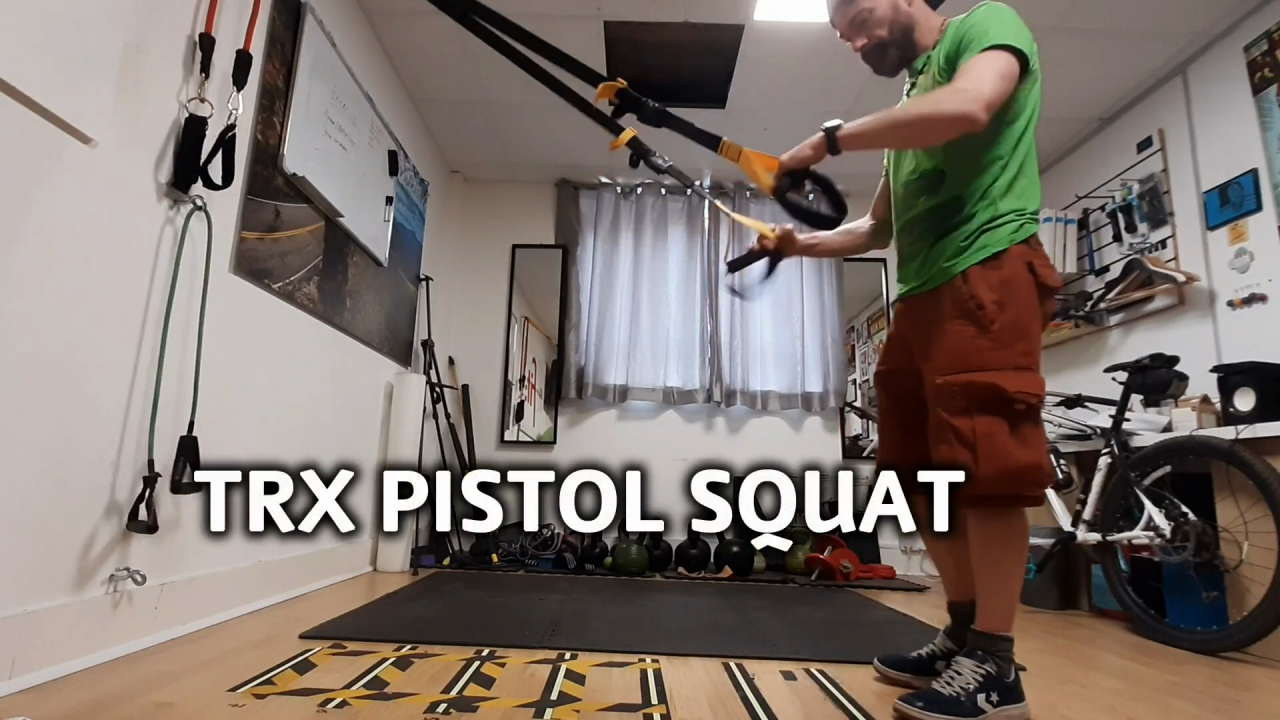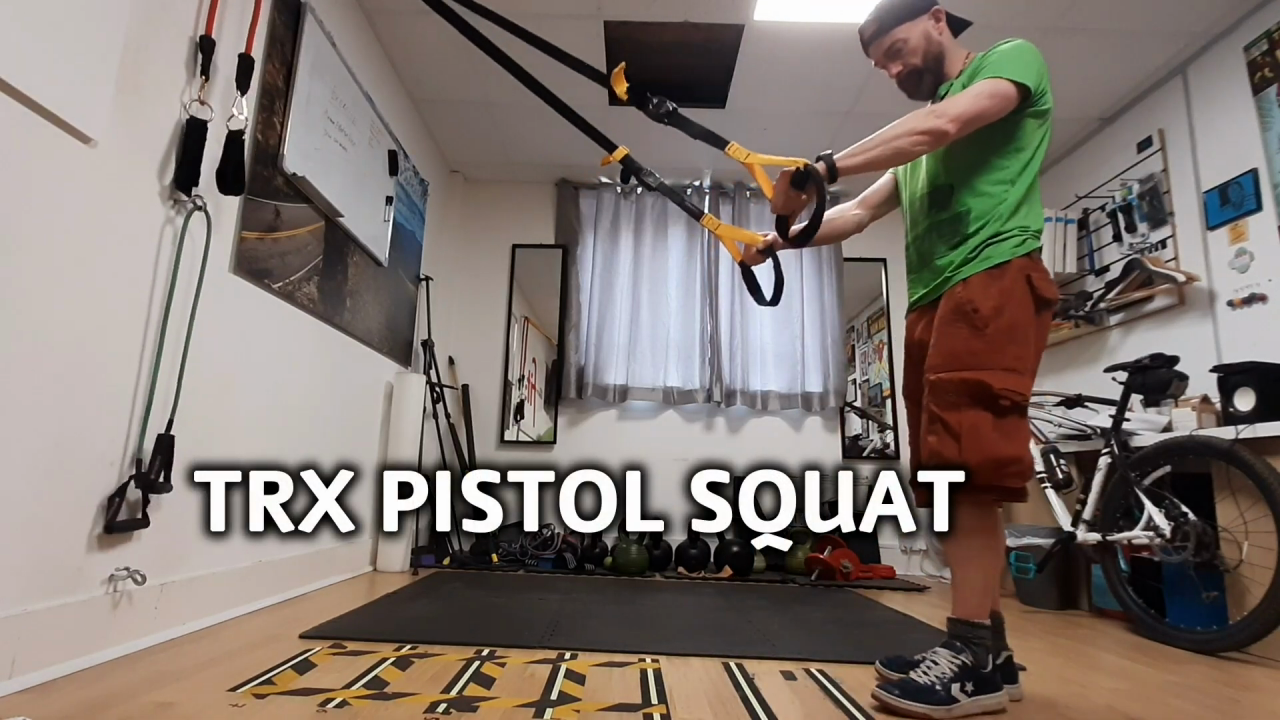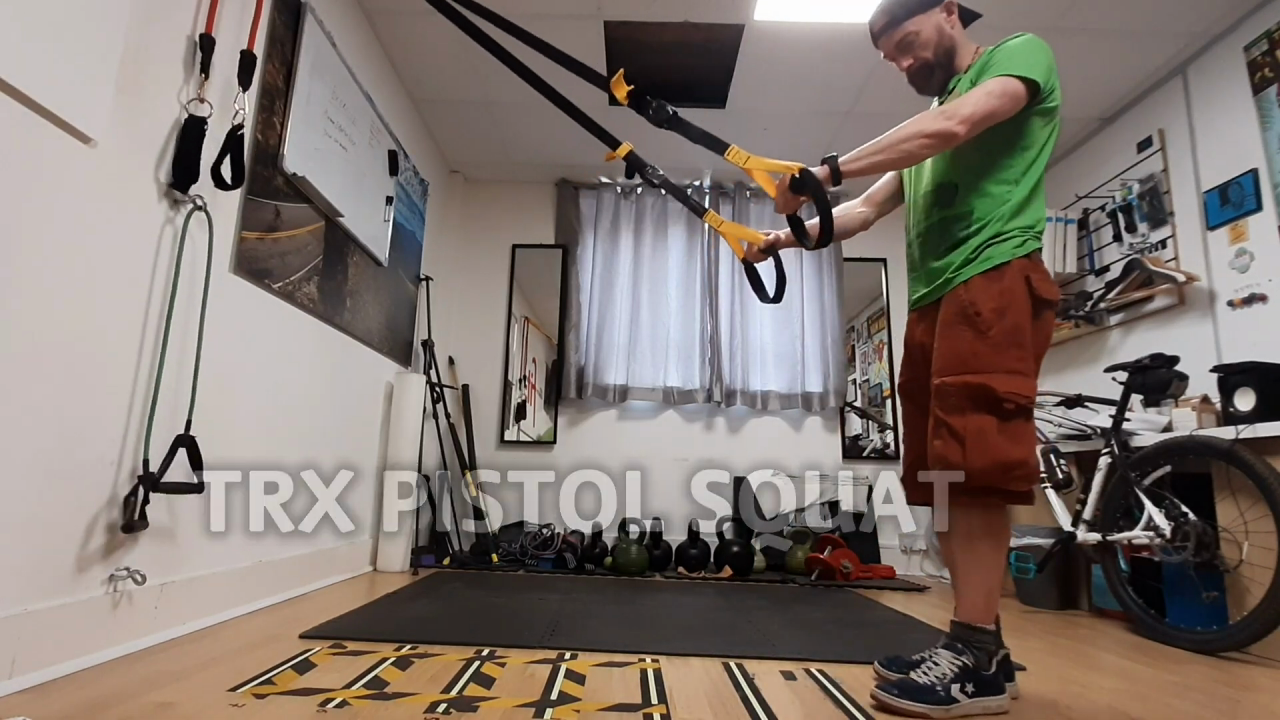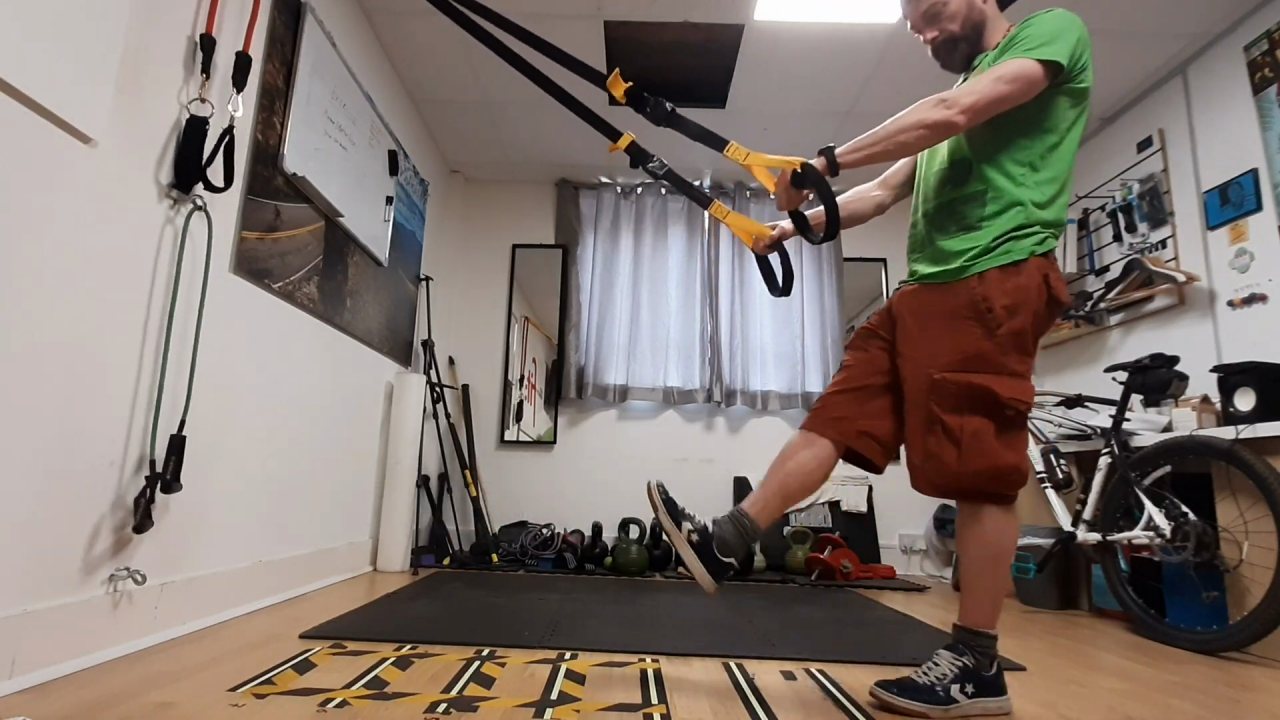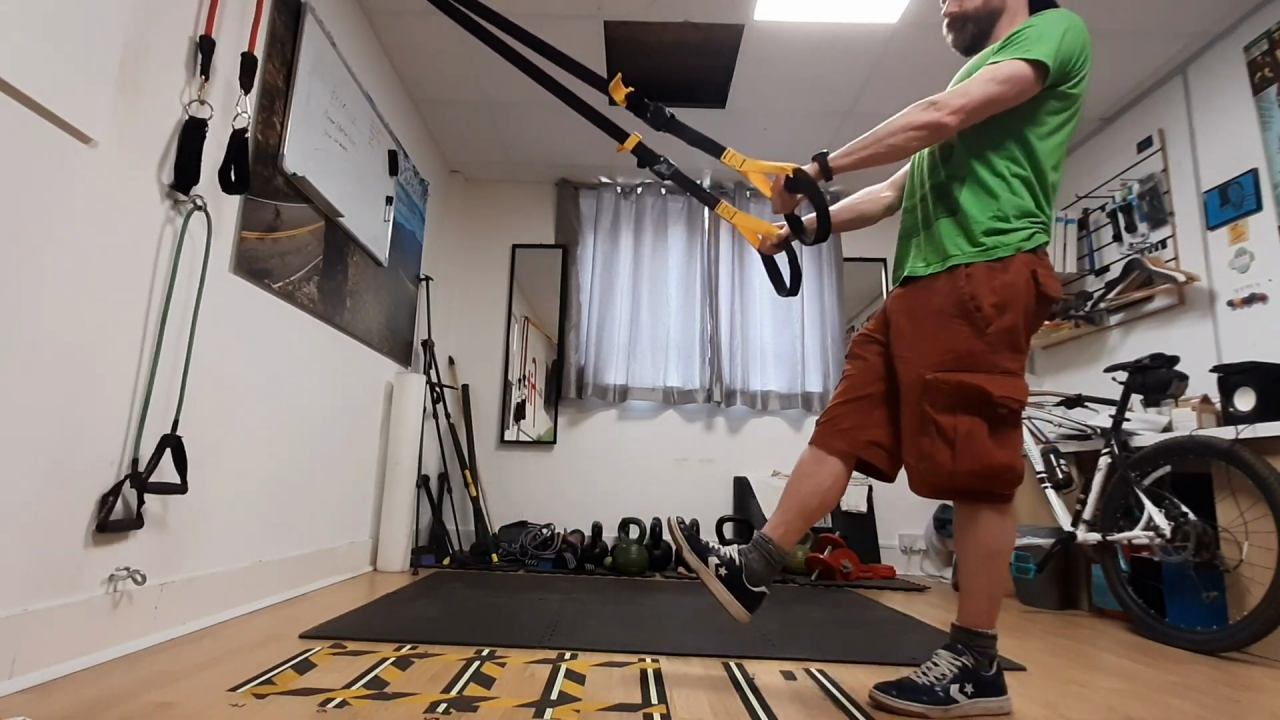
dt=1s
person 1, frame 1
right shoulder: (907, 124)
left elbow: (965, 108)
right elbow: (876, 229)
left wrist: (831, 138)
right wrist: (798, 240)
left hip: (986, 279)
right hip: (920, 296)
left knee: (985, 471)
right knee: (926, 474)
right ankle: (964, 639)
person 1, frame 2
left shoulder: (1013, 59)
right shoulder: (919, 134)
left elbow: (941, 126)
right elbow: (860, 212)
left wrist: (823, 167)
right wrist: (781, 240)
left hip: (991, 285)
right hip: (933, 303)
left knee: (972, 462)
right knee: (947, 473)
left ankle: (973, 657)
right ankle: (985, 646)
person 1, frame 3
right shoulder: (926, 125)
left elbow: (952, 126)
right elbow: (866, 210)
left wrist: (829, 169)
right wrist: (788, 236)
left hip: (995, 285)
right hip: (933, 304)
left knee: (973, 468)
right knee: (942, 477)
left ankle: (975, 662)
right ankle: (976, 645)
person 1, frame 4
right shoulder: (958, 93)
left elbow: (952, 113)
right elbow: (884, 192)
left wrist: (823, 162)
right wrist: (797, 224)
left hip: (994, 284)
right hip: (923, 291)
left knee: (979, 472)
right knee: (831, 420)
right ankle: (721, 544)
person 1, frame 5
right shoulder: (972, 77)
left elbow: (939, 118)
right elbow: (892, 193)
left wrist: (820, 168)
right wrist: (804, 226)
left hip: (985, 279)
right hip: (919, 288)
left knee: (977, 472)
right knee: (839, 433)
right ankle: (750, 570)
